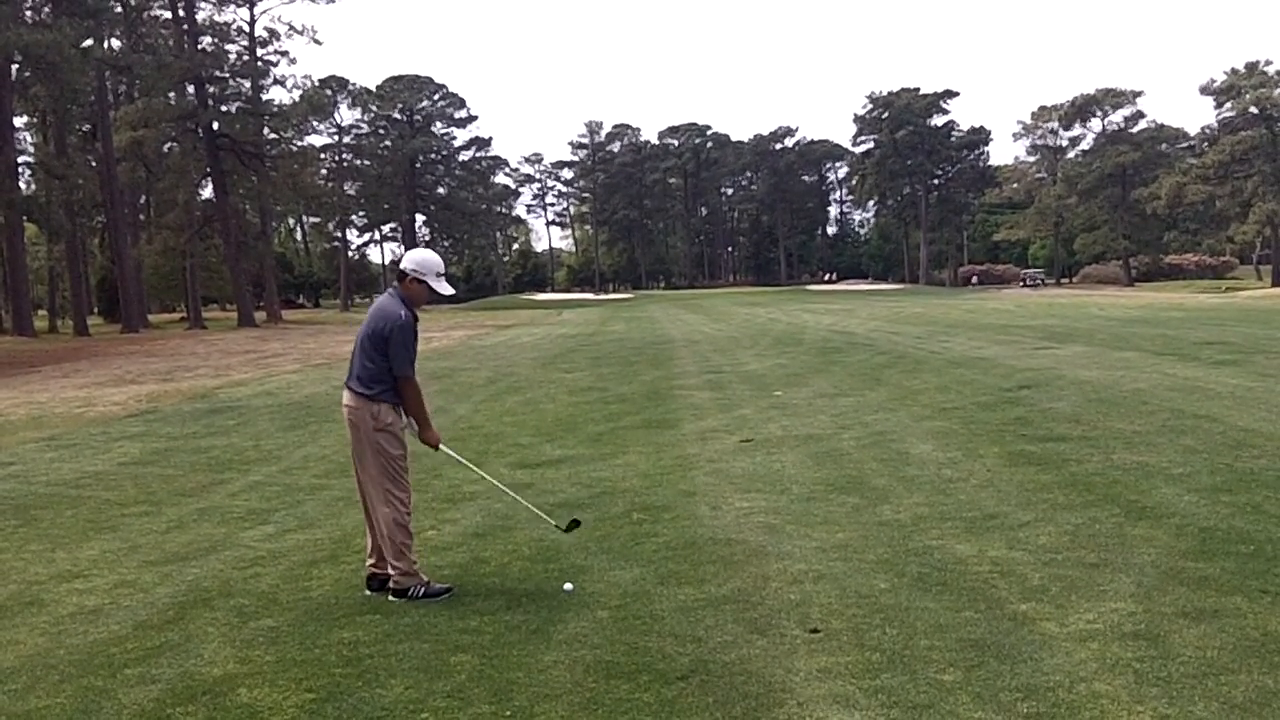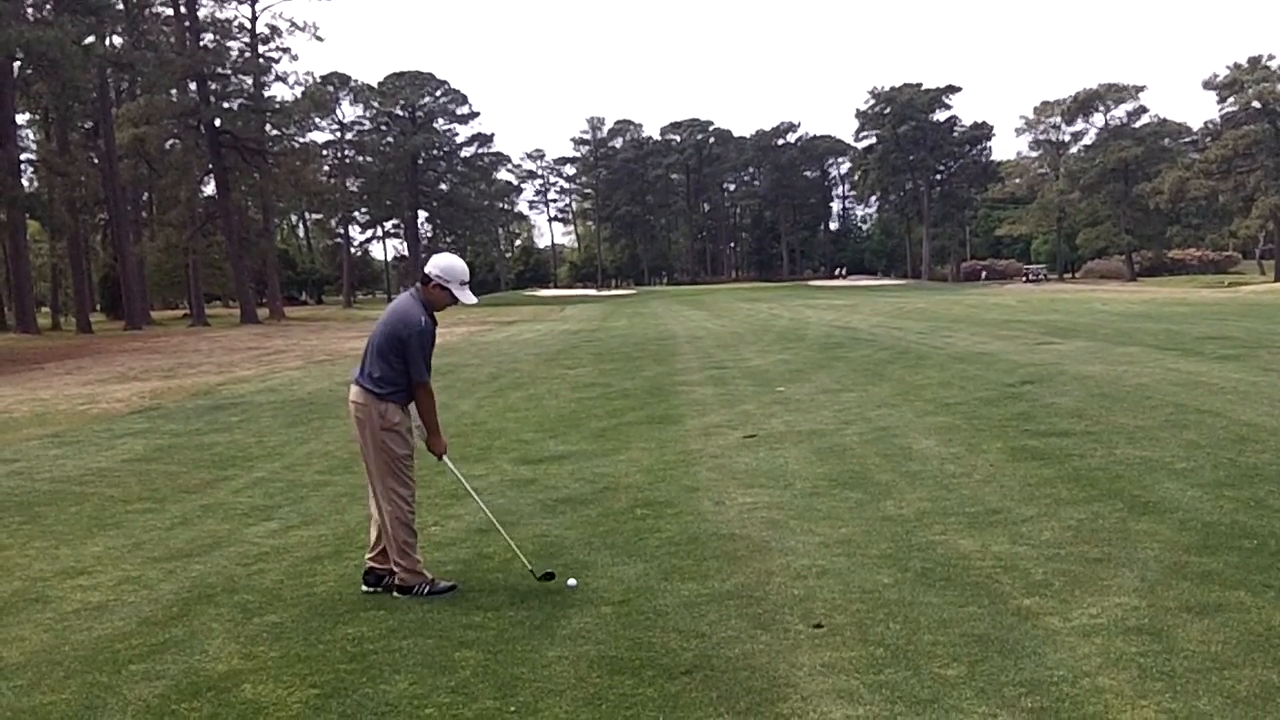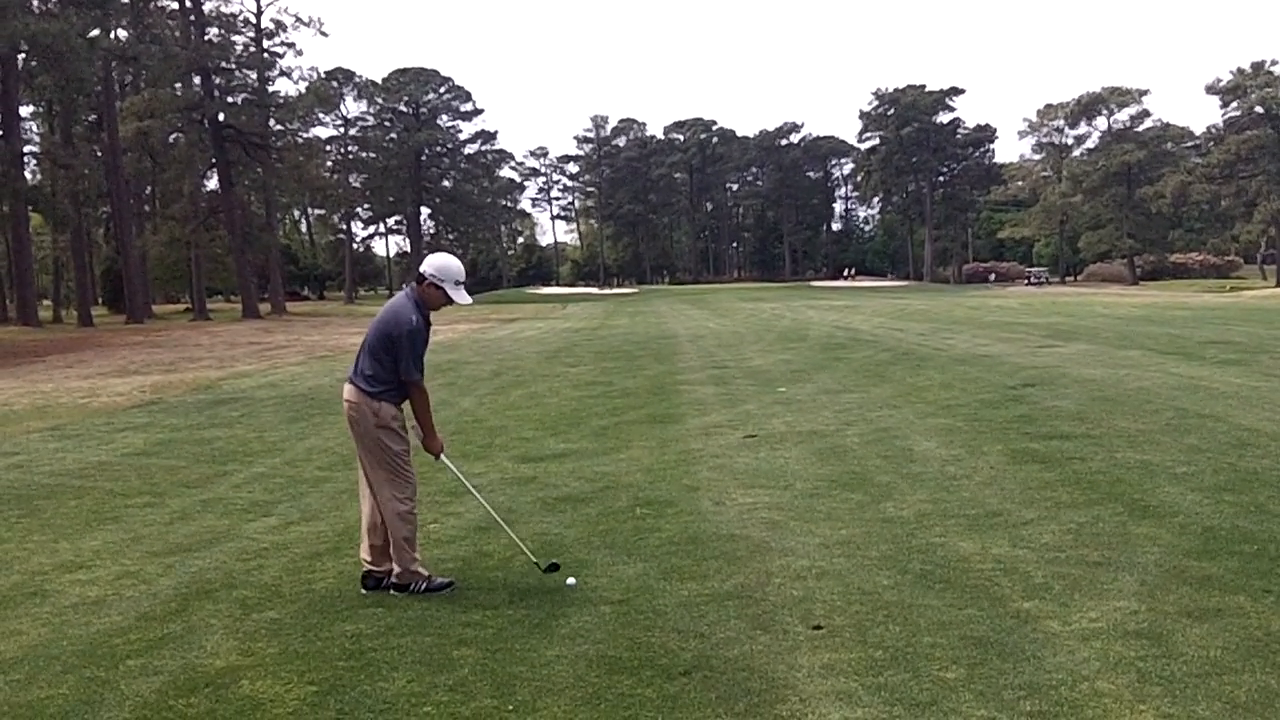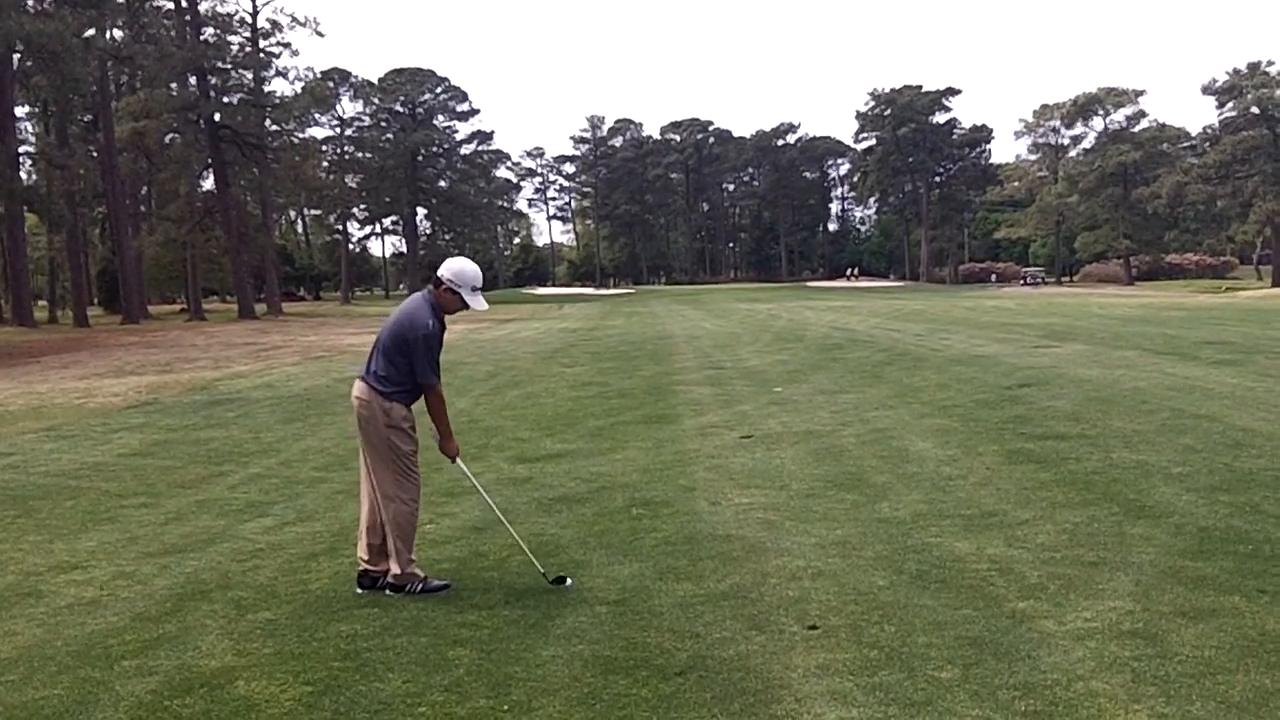
dt=0.5s
person 1, frame 1
left shoulder: (387, 304)
right shoulder: (399, 319)
right elbow: (405, 380)
left wrist: (413, 418)
right wrist: (426, 427)
left hip: (363, 403)
right hip: (375, 410)
left knee: (376, 494)
right knee: (392, 495)
left ankle: (379, 571)
right ankle: (405, 579)
person 1, frame 2
left shoulder: (408, 302)
right shoulder: (418, 323)
right elbow: (421, 386)
right wrist: (434, 434)
left hip: (370, 398)
right hip: (381, 407)
left knee: (386, 492)
right knee: (397, 494)
left ankle: (379, 569)
right ankle: (409, 577)
person 1, frame 3
left shoulder: (406, 303)
right shoulder: (409, 321)
right elbow: (414, 385)
right wrist: (430, 435)
left hip: (364, 399)
right hip: (375, 406)
left knee: (377, 490)
right knee: (399, 491)
left ankle: (376, 570)
right ankle: (406, 574)
person 1, frame 4
left shoulder: (421, 303)
right shoulder: (425, 324)
right elbow: (431, 388)
right wrist: (446, 438)
left hip: (371, 396)
right hip: (385, 405)
left knee: (379, 490)
right knee: (401, 491)
left ankle: (372, 569)
right ankle: (402, 575)
